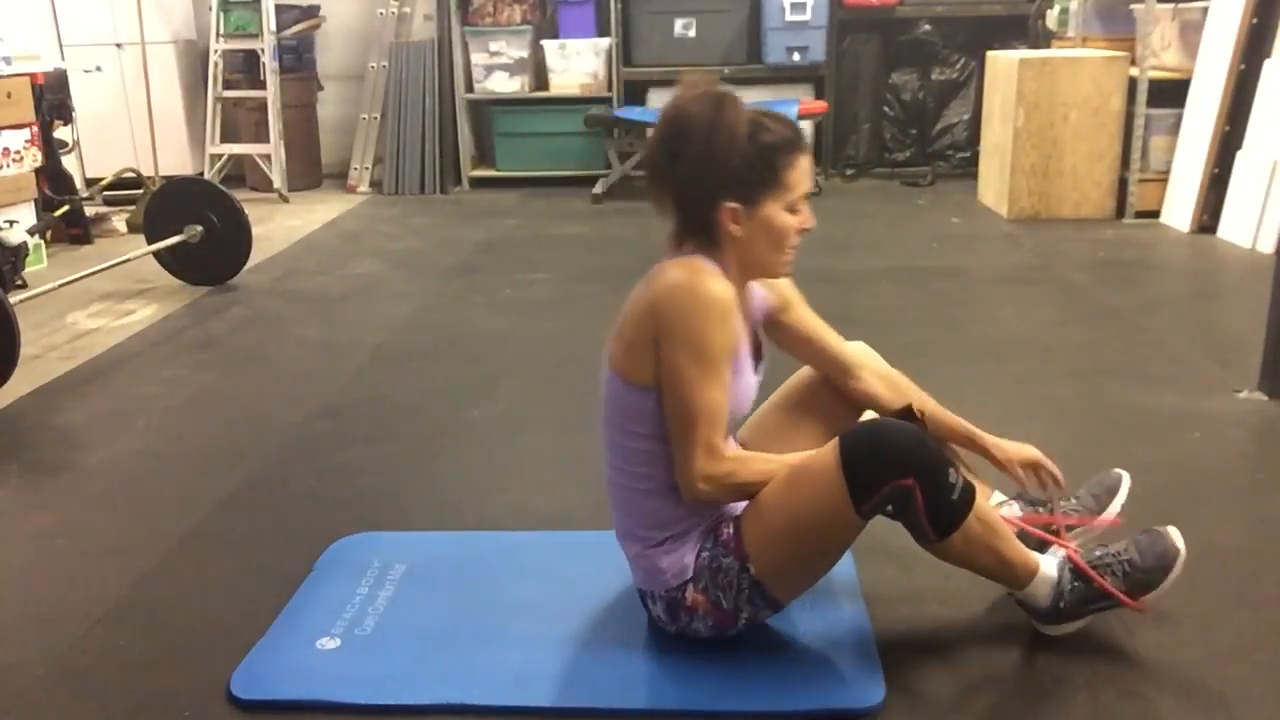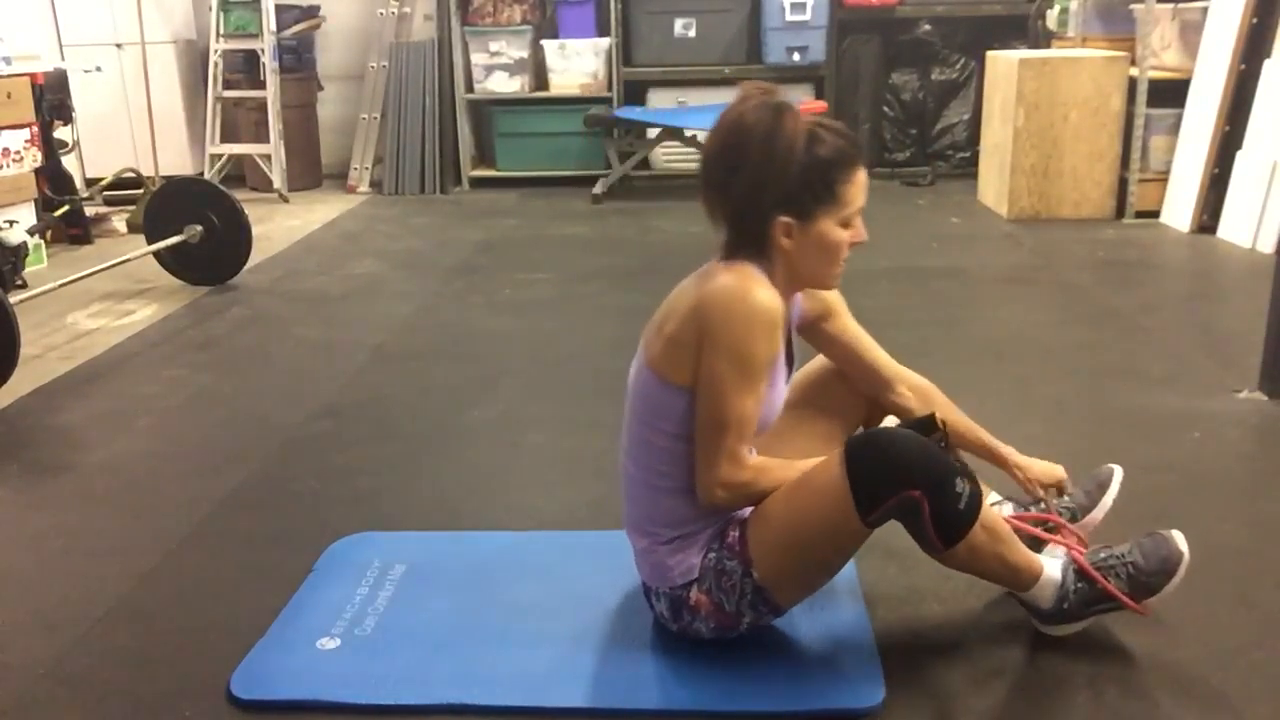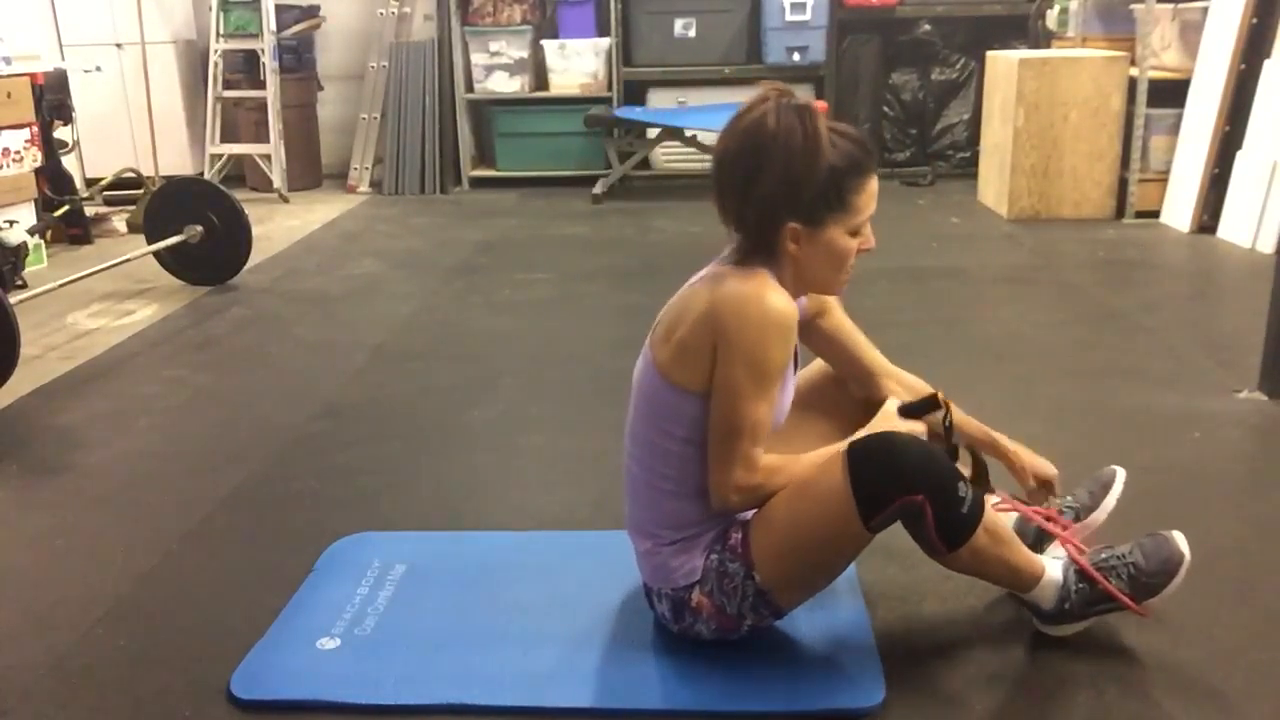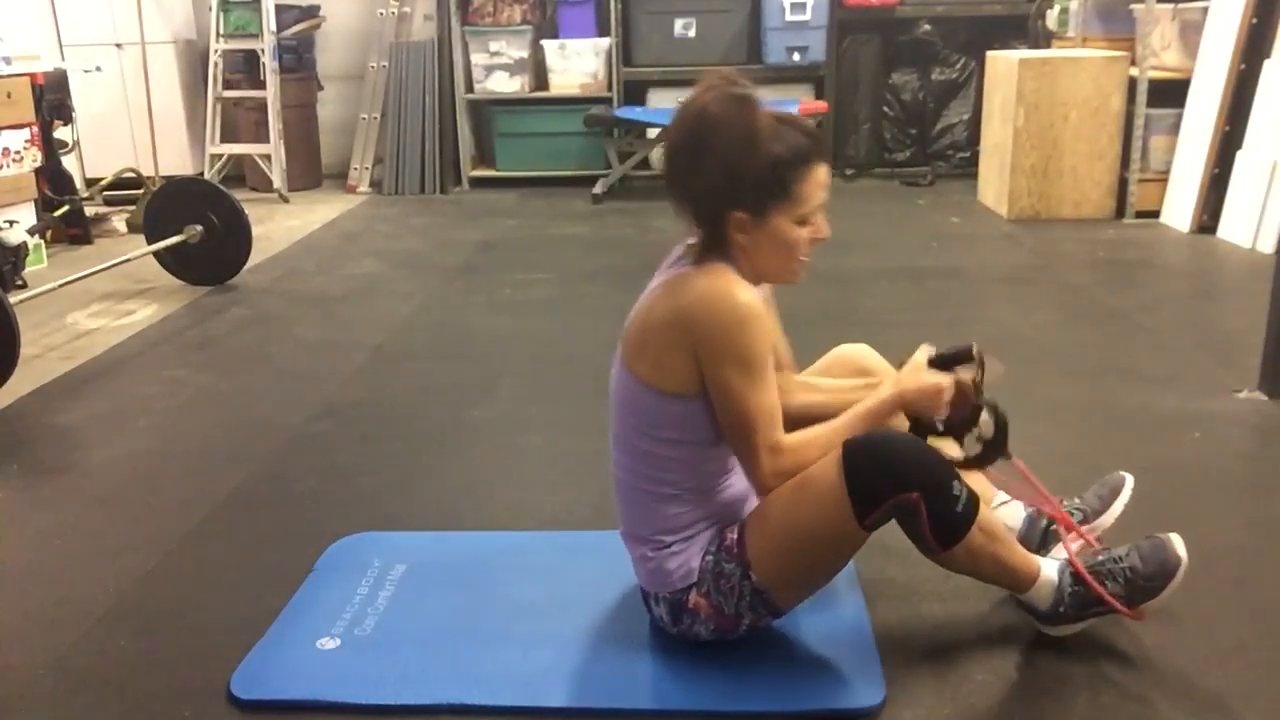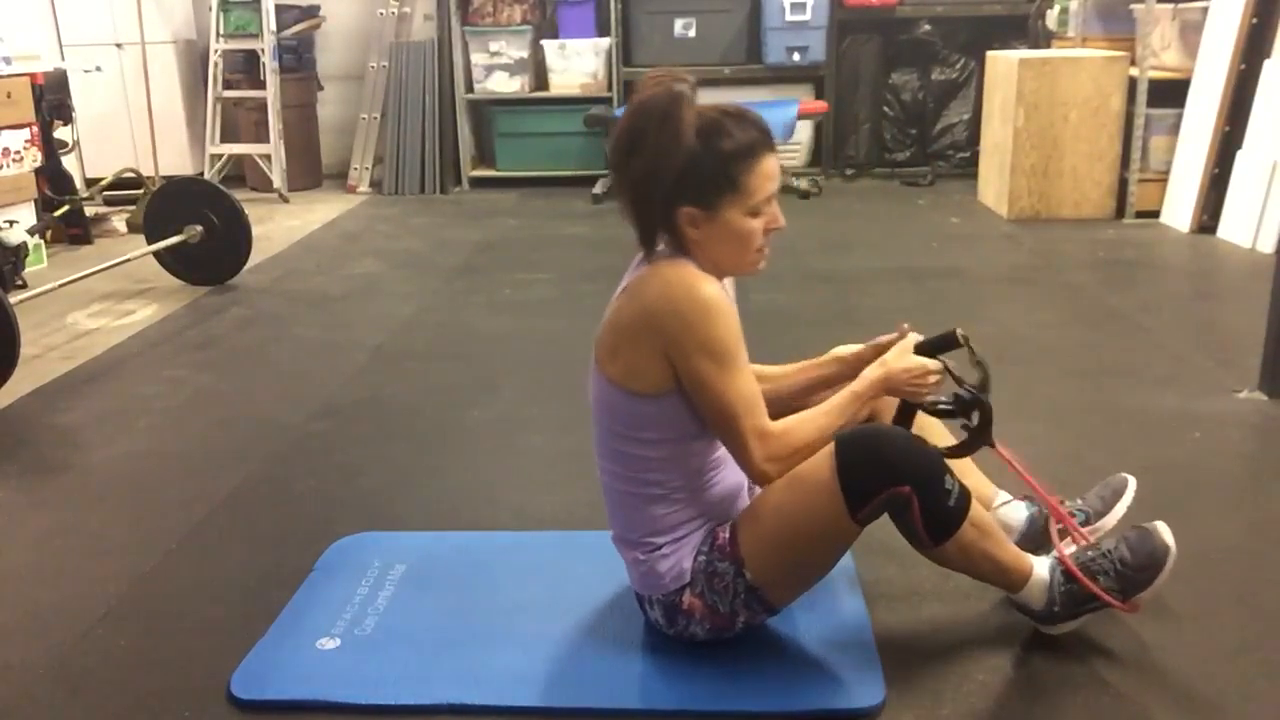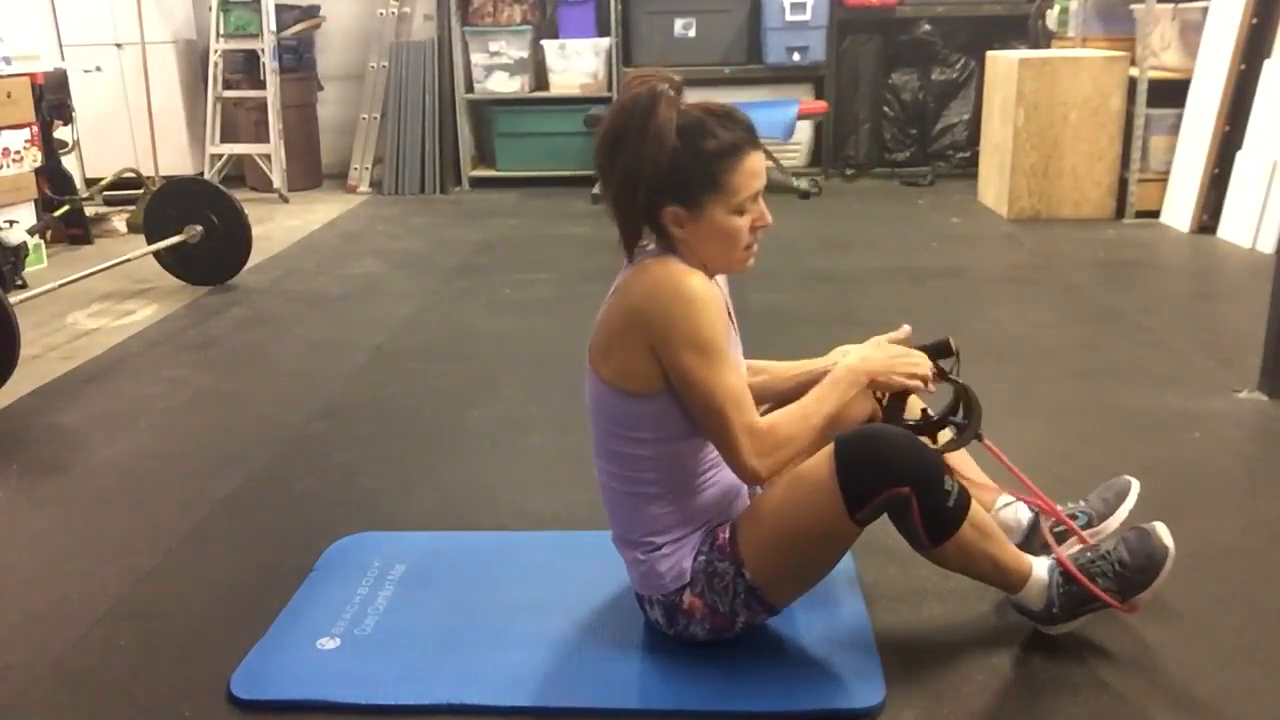
dt=0.2s
person 1, frame 1
left shoulder: (743, 278)
right shoulder: (697, 294)
left elbow: (864, 379)
right elbow: (703, 473)
left wrist: (987, 445)
right wrist: (833, 462)
left hip: (710, 530)
right hip: (695, 582)
left knee: (856, 362)
right knee: (889, 453)
left ankle: (1010, 521)
right ankle: (1050, 589)
person 1, frame 2
left shoulder: (781, 280)
right shoulder: (747, 302)
left elbow: (900, 387)
right elbow: (722, 479)
left wrist: (1012, 463)
right wrist: (853, 464)
left hip: (713, 533)
right hip: (700, 582)
left knee: (862, 377)
right knee: (896, 462)
left ankle: (1006, 525)
right ankle: (1054, 589)
person 1, frame 3
left shoulder: (764, 274)
right shoulder: (760, 306)
left elbow: (884, 383)
right elbow: (736, 482)
left wrist: (1003, 448)
right wrist: (867, 444)
left hip: (710, 535)
right hip: (702, 586)
left knee: (865, 371)
right knee: (899, 465)
left ankle: (1007, 529)
right ankle: (1054, 591)
person 1, frame 4
left shoulder: (710, 269)
right shoulder: (724, 302)
left elbow: (781, 393)
right elbow: (770, 464)
left wrist: (896, 390)
right wrist: (890, 401)
left hip: (712, 525)
right hip: (699, 585)
left knee: (858, 365)
right knee: (892, 464)
left ankle: (1015, 525)
right ankle: (1051, 592)
person 1, frame 5
left shoulder: (676, 269)
right shoulder: (687, 296)
left elbow: (740, 390)
right elbow: (764, 454)
left wrist: (857, 364)
right wrist: (875, 381)
left hip: (706, 525)
right hip: (694, 586)
left knee: (863, 379)
right knee: (883, 458)
left ankle: (1018, 524)
right ankle: (1045, 590)
person 1, frame 6
left shoulder: (669, 270)
right shoulder: (676, 293)
left elbow: (736, 382)
right elbow: (755, 455)
left wrist: (857, 368)
right wrist: (853, 373)
left hip: (701, 530)
right hip: (695, 586)
left knee: (867, 387)
right knee: (885, 458)
left ankle: (1020, 526)
right ankle: (1045, 591)
